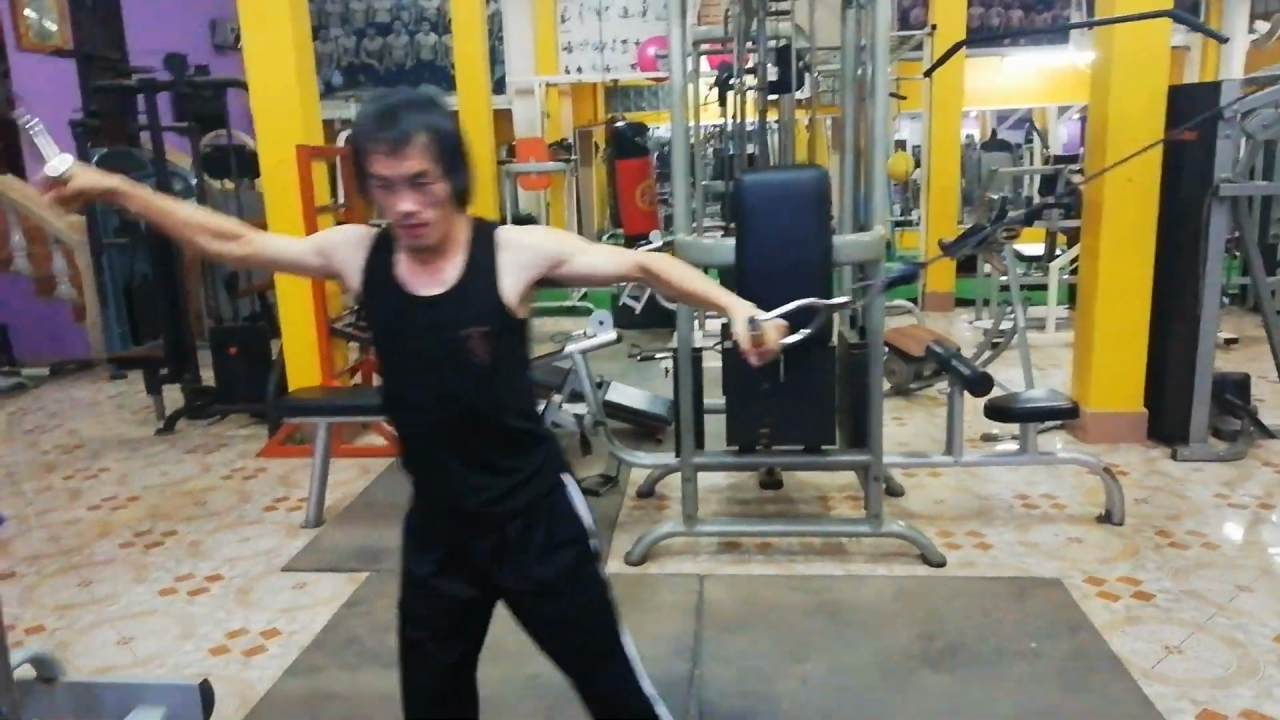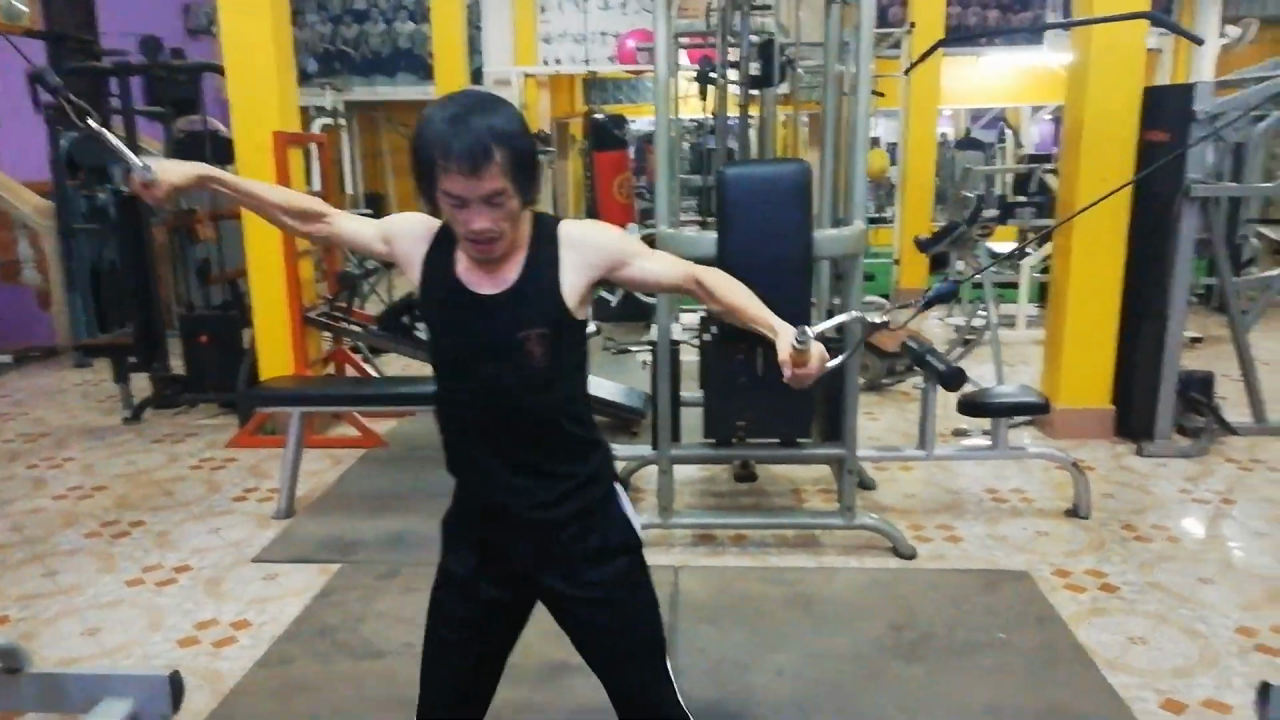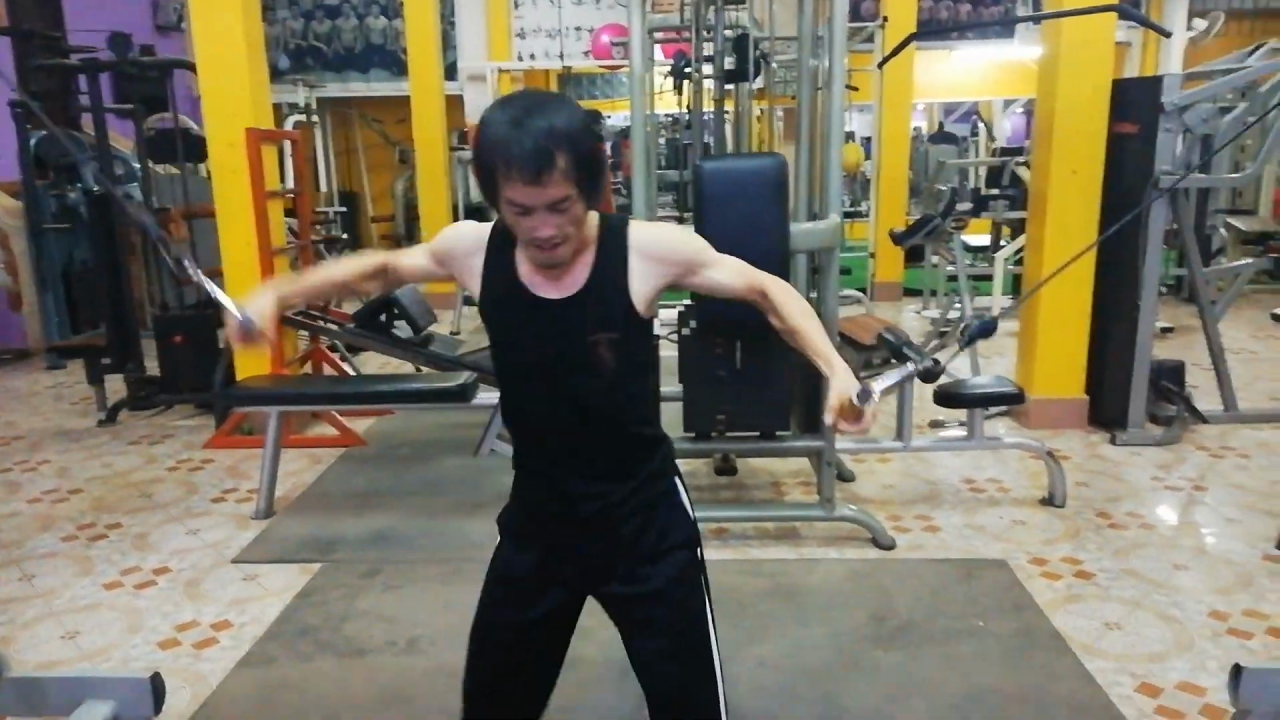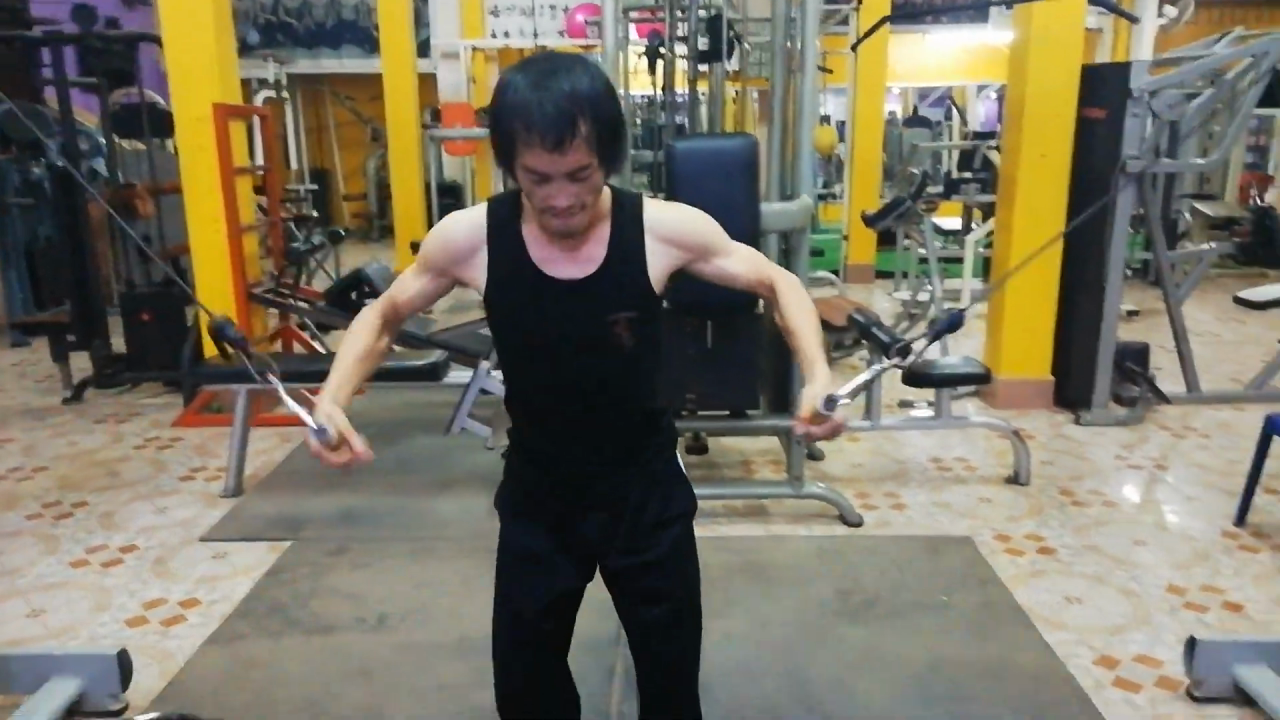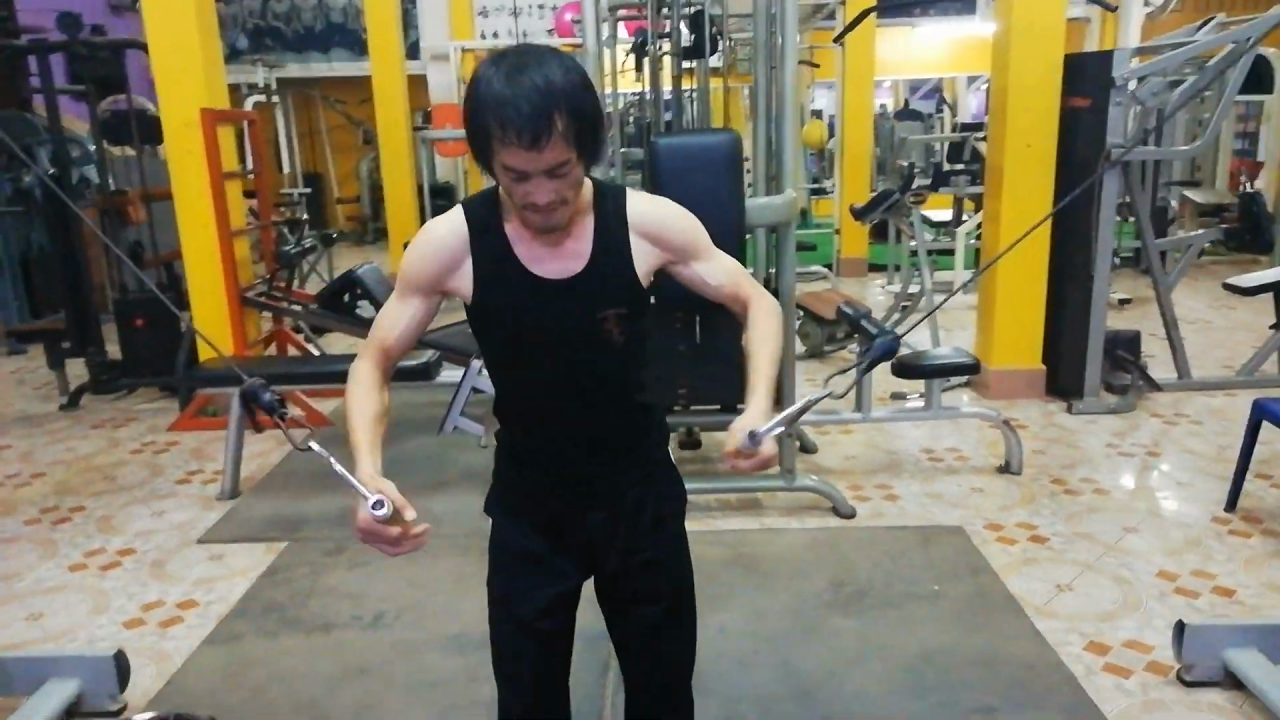
dt=0.2s
person 1, frame 1
left shoulder: (518, 250)
right shoulder: (357, 255)
left elbow: (645, 266)
right elbow: (234, 242)
left wrist: (735, 308)
right wrist: (111, 187)
left hip: (535, 515)
right hip: (438, 525)
person 1, frame 2
left shoulder: (579, 248)
right shoulder: (416, 244)
left elbow: (698, 280)
right elbow: (318, 217)
left wrist: (778, 329)
right wrist: (208, 177)
left hip: (583, 521)
right hip: (479, 525)
person 1, frame 3
left shoulder: (649, 249)
right shoulder: (475, 251)
left elbow: (766, 289)
right elbow: (383, 266)
left wrist: (833, 365)
right wrist: (277, 295)
left hip: (645, 520)
right hip: (537, 522)
person 1, frame 4
left shoulder: (663, 228)
right shoulder: (470, 237)
left elbow: (778, 285)
right elbow: (382, 316)
left wrist: (816, 374)
right wrist: (334, 398)
left hip: (645, 494)
right hip: (535, 502)
person 1, frame 5
left shoulder: (647, 222)
right shoulder: (450, 243)
left elbow: (755, 303)
right elbow: (375, 362)
left wrist: (757, 409)
right wrist: (370, 473)
left hip: (638, 490)
right hip: (528, 504)
